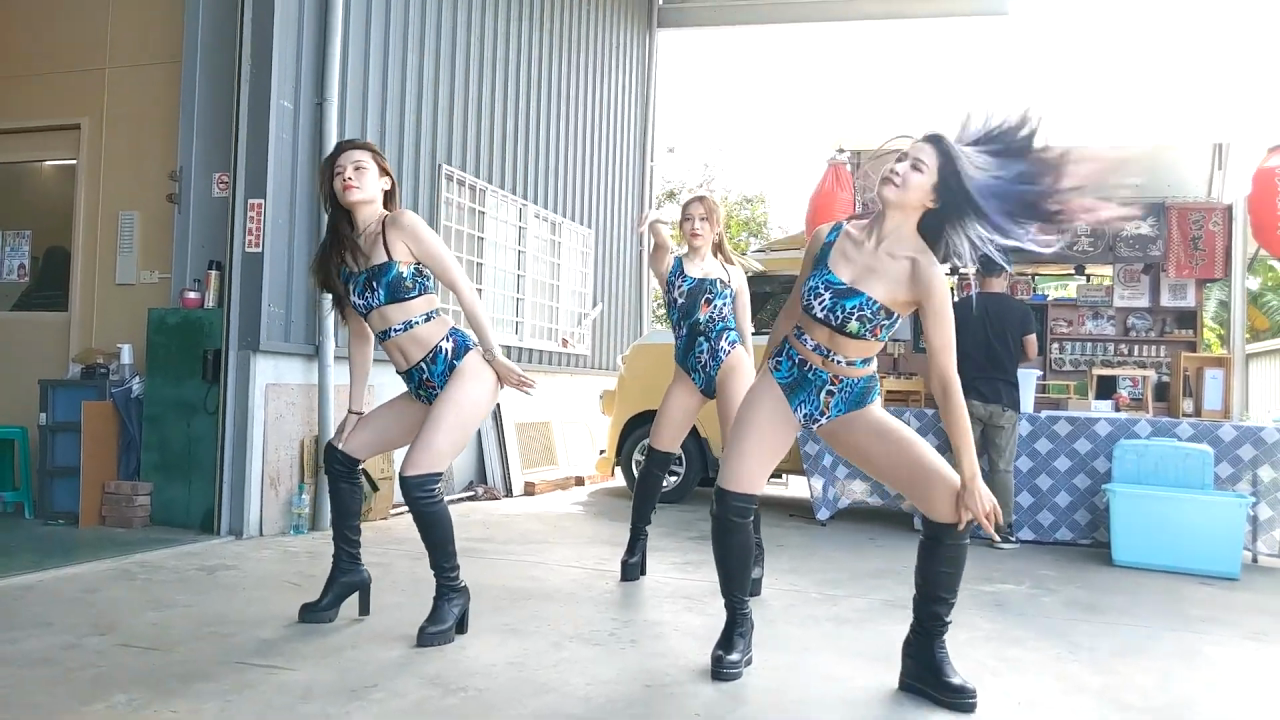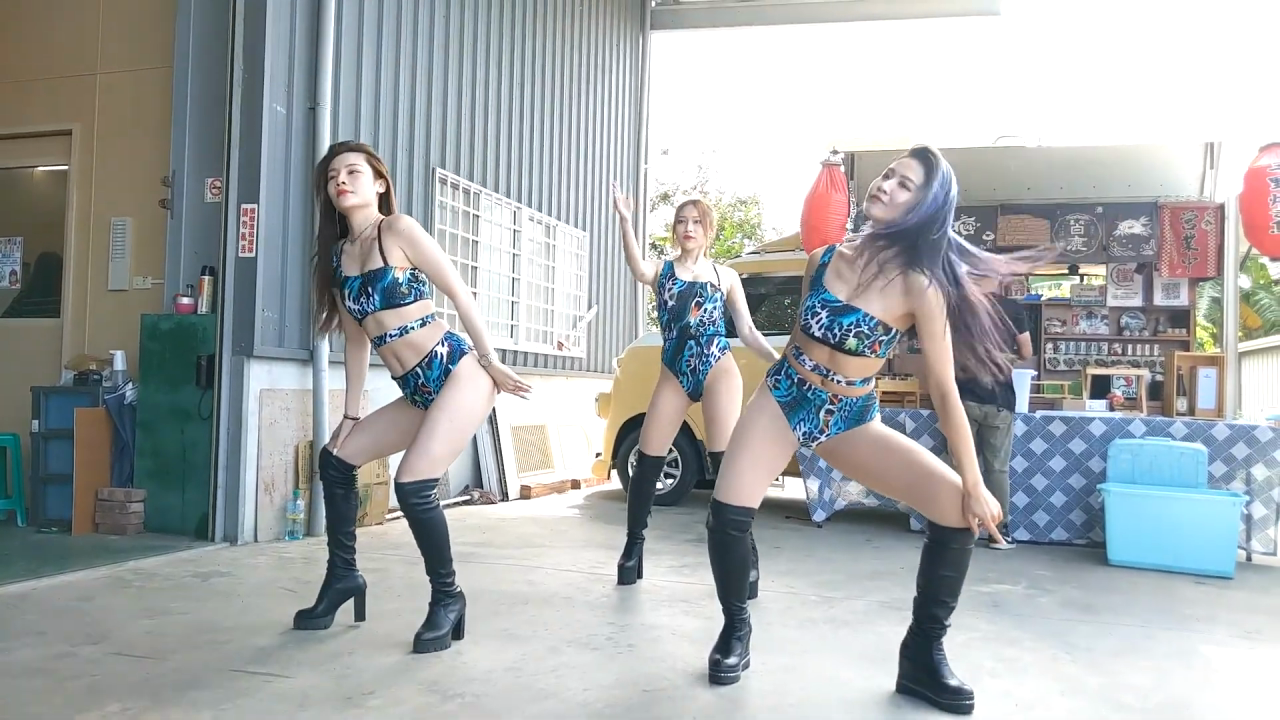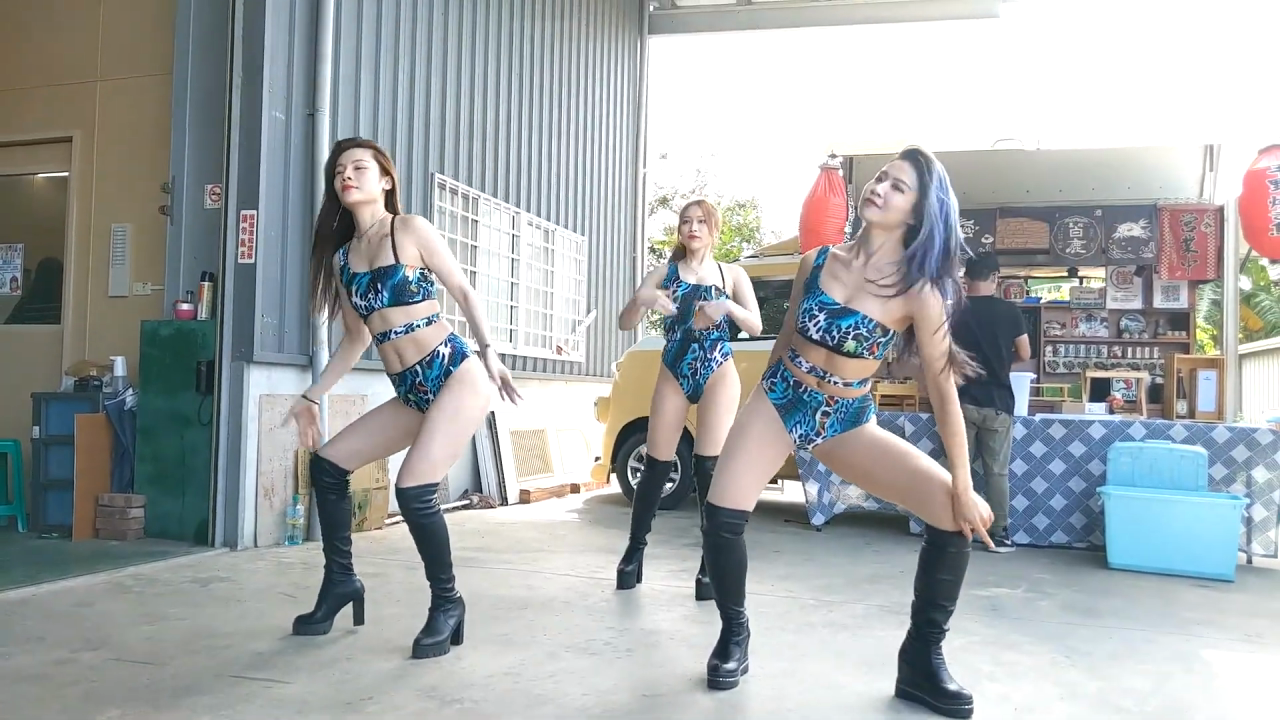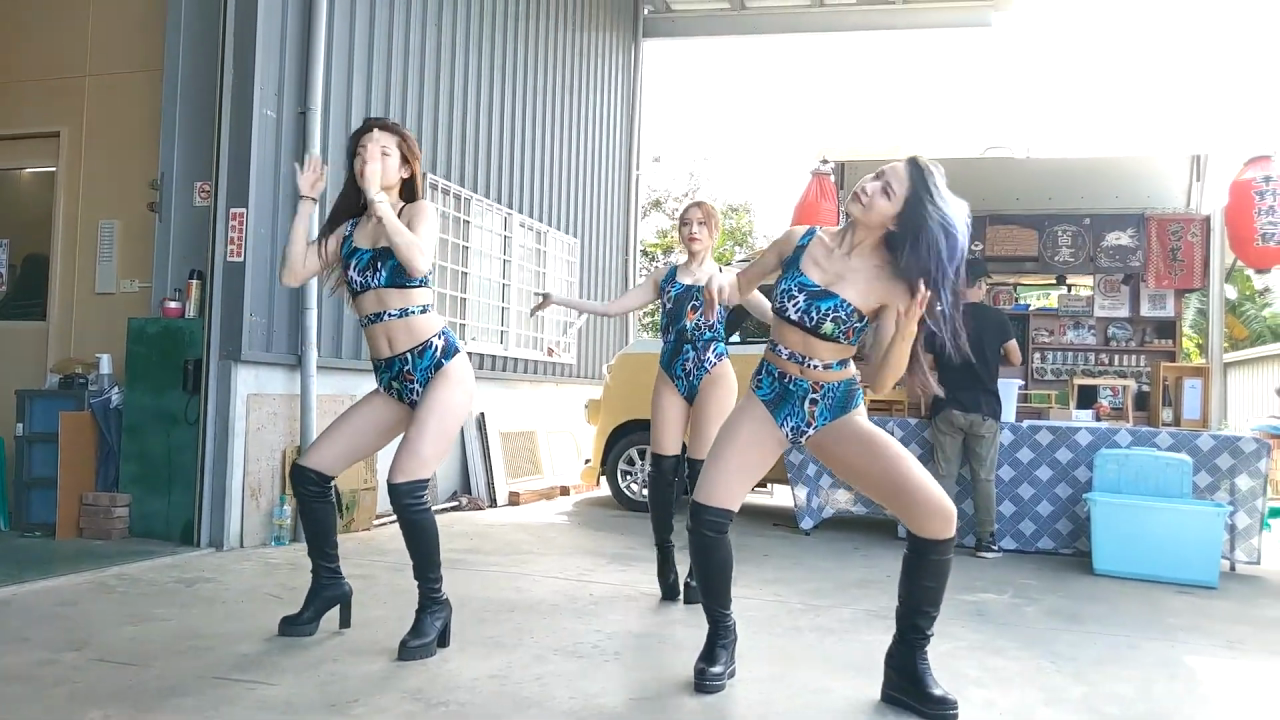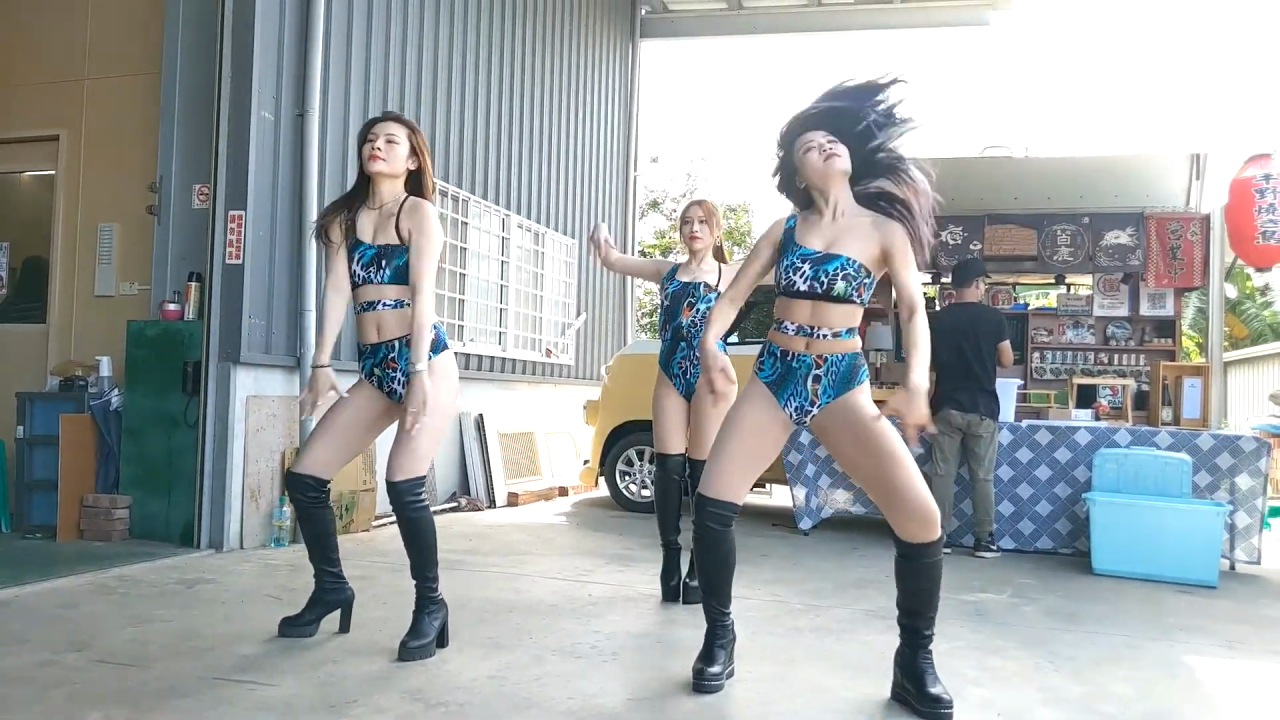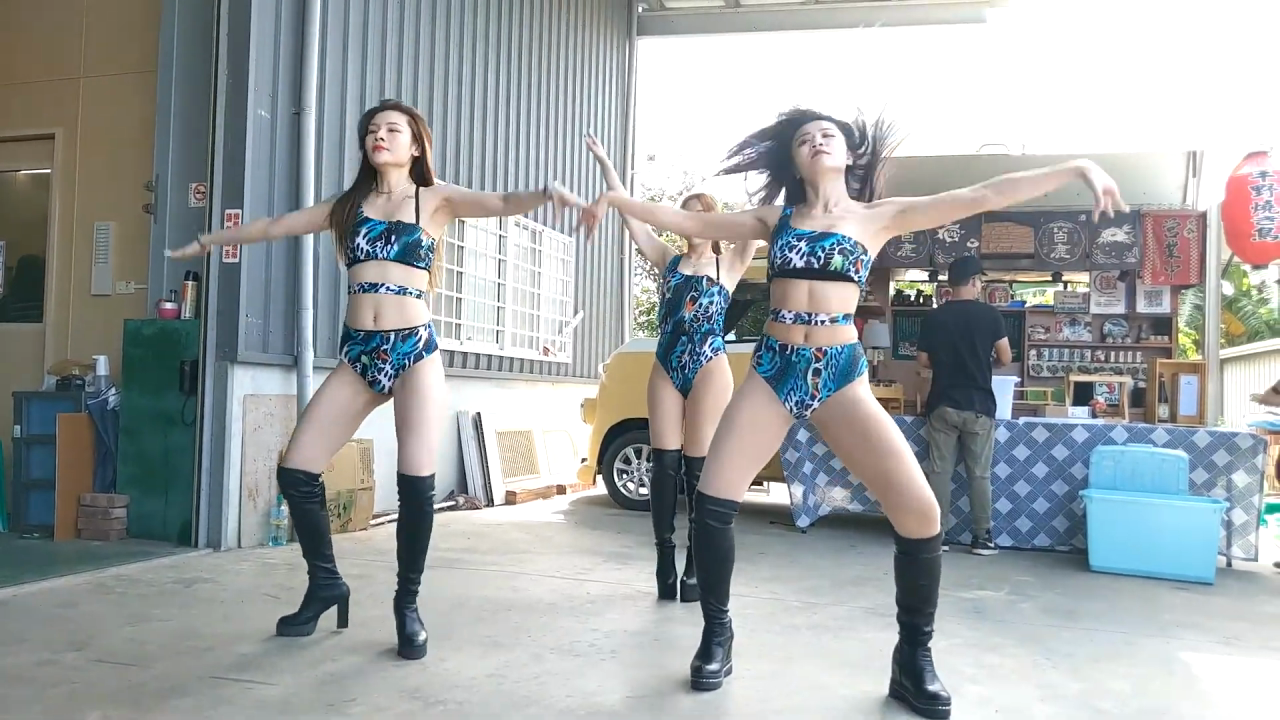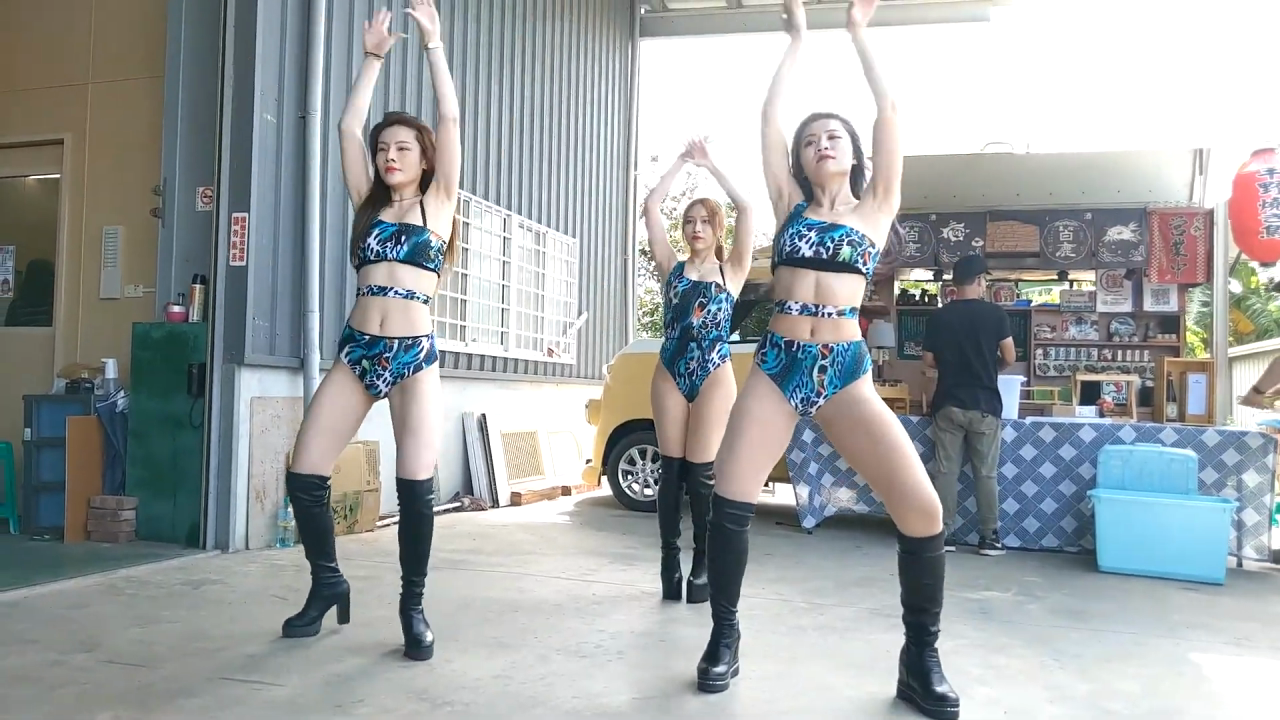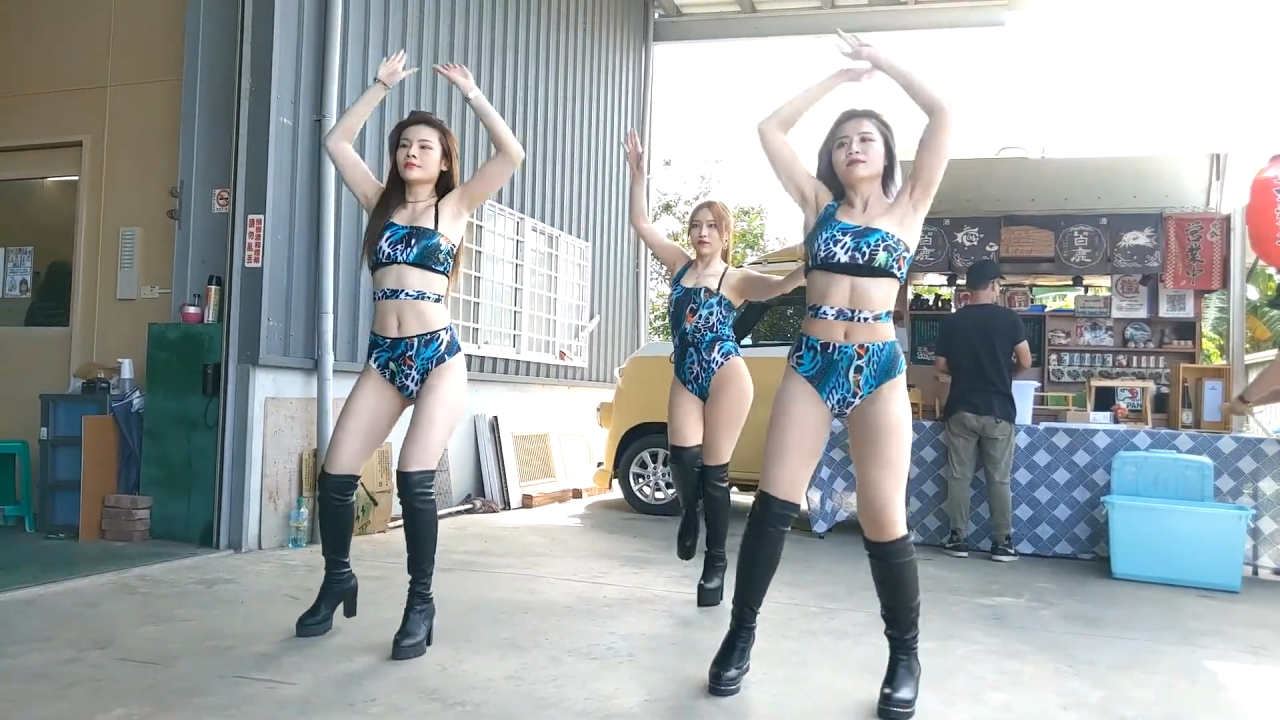
dt=0.2s
person 1, frame 1
left shoulder: (924, 272)
right shoulder: (828, 235)
left elbow: (945, 377)
left wrist: (972, 477)
right wrist: (765, 372)
left hip: (853, 399)
right hip: (785, 378)
left knee: (952, 503)
right knee: (731, 497)
left ankle: (923, 653)
right ankle: (737, 623)
person 1, frame 2
left shoulder: (920, 287)
right shoulder: (824, 259)
left elbow: (943, 389)
left wrist: (976, 484)
left hip: (852, 419)
right hip: (783, 397)
left knee: (958, 508)
right knee: (728, 511)
left ankle: (922, 655)
right ankle: (735, 628)
person 1, frame 3
left shoulder: (919, 291)
right shoulder: (817, 260)
left elbow: (943, 389)
left wrist: (964, 487)
right wrist: (767, 394)
left hip: (848, 421)
right hip: (778, 401)
left knee: (953, 512)
right knee: (722, 513)
left ankle: (921, 659)
right ankle: (734, 632)
person 1, frame 4
left shoulder: (895, 281)
right shoulder: (799, 240)
left elbow: (886, 381)
right elbow: (745, 283)
left wrist: (904, 326)
right wrist: (724, 281)
left hip: (838, 410)
right hip: (771, 396)
left knee: (936, 515)
right knee: (708, 510)
left ankle: (907, 664)
right ankle: (721, 636)
person 1, frame 5
left shoulder: (887, 231)
right shoulder: (785, 228)
left elbow: (914, 313)
right elbow: (732, 294)
left wrist: (916, 380)
right wrist: (710, 345)
left hip: (842, 384)
right hip: (775, 377)
left knee: (920, 516)
right knee: (713, 501)
left ankle: (915, 662)
right ankle: (719, 635)
person 1, frame 6
left shoulder: (881, 215)
right shoulder: (776, 214)
left elbow: (976, 196)
right elbow: (696, 224)
left wrist: (1072, 168)
right wrist: (622, 201)
left hip: (842, 376)
right hip: (773, 370)
left knee: (920, 512)
right knee: (713, 498)
left ankle: (913, 662)
right ankle: (716, 634)
person 1, frame 7
left shoulder: (875, 209)
right shoulder: (791, 205)
left elbow: (889, 116)
right elbow: (771, 117)
left hip: (845, 373)
right hip: (777, 367)
left knee: (923, 510)
right knee: (729, 502)
left ankle: (920, 659)
right ankle: (724, 636)
person 1, frame 8
left shoulder: (906, 208)
right shoulder: (820, 205)
left elbow: (943, 115)
right elbow: (771, 129)
left wrist: (880, 62)
right wrist: (841, 75)
left hip: (879, 371)
right hip: (811, 367)
left knee: (884, 519)
right knee: (774, 504)
left ankle: (903, 657)
right ankle: (740, 636)
person 2, frame 1
left shoulder: (404, 225)
right shoulder: (341, 253)
left elbow: (461, 286)
right elbow: (360, 336)
left wrist: (495, 355)
right wrist: (355, 408)
left hip: (463, 368)
right hip: (422, 385)
left knee: (417, 479)
right knee: (340, 454)
left ankle: (451, 593)
right ankle: (348, 570)
person 2, frame 2
left shoulder: (399, 230)
right shoulder: (335, 256)
left elbow: (458, 291)
right elbow: (356, 339)
left wrist: (491, 361)
right wrist: (351, 414)
left hip: (458, 373)
right hip: (417, 391)
left knee: (413, 486)
right knee: (335, 459)
left ankle: (447, 600)
right ankle: (342, 576)
person 2, frame 3
left shoulder: (411, 229)
right shoulder: (339, 253)
left elbow: (463, 290)
right elbow: (354, 338)
left wrist: (489, 354)
right wrist: (314, 395)
left hip: (455, 375)
right hip: (412, 392)
left knee: (413, 490)
right knee: (327, 463)
left ankle: (446, 604)
right ankle: (340, 581)
person 2, frame 4
left shoulder: (416, 213)
right shoulder: (344, 230)
left elbow: (418, 263)
right elbow: (293, 275)
left wrist: (376, 197)
right wrist: (307, 199)
left hip: (439, 366)
right hip: (391, 379)
left knee: (405, 484)
right knee: (309, 469)
left ankle: (433, 606)
right ankle: (328, 585)
person 2, frame 5
left shoulder: (420, 211)
right shoulder: (341, 219)
left elbow: (421, 293)
right elbow: (336, 293)
left wrist: (419, 369)
right wrist: (321, 365)
left hip: (425, 360)
right hip: (373, 369)
left knee: (404, 483)
right knee: (304, 475)
left ankle: (431, 606)
right ankle: (331, 586)
person 2, frame 6
left shoulder: (434, 199)
right shoulder: (348, 205)
left elbow: (496, 202)
right elbow: (282, 223)
left wrist: (544, 194)
right wrist: (213, 239)
left hip: (414, 352)
right hip: (358, 355)
left knee: (417, 477)
right knee: (295, 470)
left ankle: (408, 601)
right ankle: (325, 583)
person 2, frame 7
left shoulder: (439, 203)
right shoulder: (368, 205)
left elbow: (450, 121)
right elbow: (349, 127)
right wrist: (374, 56)
left hip: (415, 360)
right hip: (357, 356)
left knee: (417, 485)
right knee: (304, 475)
left ankle: (413, 603)
right ankle: (327, 582)
person 2, frame 8
left shoulder: (455, 205)
right shoulder: (381, 203)
left elbow: (513, 155)
right elbow: (337, 143)
left wrist: (468, 88)
right wrist: (382, 85)
left hip: (439, 355)
right hip: (385, 359)
left knee: (414, 478)
right knee: (334, 474)
left ankle: (421, 603)
right ankle: (337, 582)
person 3, frame 1
left shoulder: (733, 273)
right shoulder: (670, 266)
left elbow: (745, 334)
right elbow: (660, 251)
left wrist: (753, 379)
right wrist: (658, 228)
left hip: (730, 367)
right hip: (687, 372)
right knee: (656, 458)
left ankle: (753, 553)
right ankle: (637, 543)
person 3, frame 2
left shoulder: (727, 276)
right shoulder: (661, 270)
left elbow: (748, 332)
right elbow: (640, 270)
left wrist: (776, 358)
right wrist: (626, 223)
left hip: (718, 370)
right hip: (673, 374)
left knee: (723, 460)
right knee: (647, 459)
left ankle: (745, 555)
right ankle: (633, 546)
person 3, frame 3
left shoulder: (732, 274)
right shoulder: (662, 275)
left elbow: (754, 325)
right elbow: (625, 323)
left wrist: (729, 307)
right wrist: (644, 303)
left hip: (718, 375)
right hip: (673, 376)
left knee: (709, 466)
right knee: (656, 465)
left ankle: (712, 562)
right ankle: (635, 550)
person 3, frame 4
left shoulder: (730, 277)
right shoulder: (665, 276)
left elbow: (769, 313)
right elbow: (613, 307)
right wrist: (563, 300)
left hip: (714, 375)
right hip: (671, 377)
left knee: (702, 469)
right knee: (663, 468)
right ankle: (664, 554)
person 3, frame 5
left shoulder: (731, 273)
right shoulder: (667, 271)
right elbow: (610, 259)
right wrist: (601, 240)
right hip: (670, 377)
left knee: (701, 470)
right knee: (668, 470)
left ankle: (699, 567)
right ankle: (671, 559)
person 3, frame 6
left shoulder: (729, 265)
right shoulder: (667, 261)
right elbow: (628, 214)
right wrist: (605, 163)
left hip: (708, 371)
right hip: (666, 370)
left knee: (697, 465)
right knee: (665, 461)
left ankle: (697, 564)
right ankle: (665, 557)
person 3, frame 7
left shoulder: (733, 271)
right shoulder: (671, 266)
left elbow: (745, 209)
right elbow: (650, 206)
left wrist: (713, 165)
right wrist: (681, 162)
left hip: (714, 377)
right hip: (670, 375)
left knee: (700, 470)
right knee: (671, 468)
left ankle: (702, 564)
right ankle: (670, 559)
person 3, frame 8
left shoulder: (737, 278)
right shoulder: (679, 264)
left elbow: (779, 284)
right elbow: (640, 221)
left wrist: (808, 268)
right wrist: (638, 170)
left hip: (727, 377)
right hip: (686, 379)
left knee: (714, 470)
right knee: (683, 459)
left ankle: (715, 566)
right ankle: (691, 514)
person 4, frame 1
left shoulder: (960, 307)
right shoulder: (1019, 309)
right elbow: (1031, 354)
left hip: (968, 396)
right hip: (1003, 398)
right knee: (1002, 467)
right ankle: (1003, 530)
person 4, frame 2
right shoulder: (1011, 309)
right elbow: (1026, 353)
left hip: (962, 397)
right hip: (998, 400)
right knee: (998, 468)
right ankle: (999, 533)
person 4, frame 3
left shoulder: (953, 312)
right shoulder: (1009, 311)
right elbow: (1024, 354)
left hip: (962, 401)
right hip: (997, 402)
right knee: (997, 471)
right ankle: (999, 534)
person 4, frame 4
right shoulder: (996, 318)
left elbow: (929, 362)
right elbow: (1015, 359)
left hip: (948, 407)
right hip: (984, 408)
left knee: (944, 473)
right knee: (984, 476)
right ankle: (986, 540)
person 4, frame 5
left shoulder: (938, 319)
right shoulder: (993, 317)
left elbow: (927, 362)
right elbow: (1006, 361)
left hip: (946, 407)
right hip: (982, 408)
left knee: (942, 474)
right knee: (982, 476)
left ankle: (940, 536)
right ankle: (984, 539)
person 4, frame 6
left shoulder: (934, 317)
right shoulder: (989, 314)
left elbow: (923, 360)
right elbow: (1005, 358)
left hip: (942, 402)
right hip: (979, 403)
left knee: (939, 470)
right knee: (979, 473)
left ankle: (938, 534)
right ankle: (982, 537)
person 4, frame 7
left shoulder: (938, 317)
right shoulder: (995, 313)
left elbow: (929, 361)
right elbow: (1009, 358)
left hip: (948, 404)
right hip: (984, 405)
left knee: (946, 471)
right knee: (986, 474)
left ankle: (945, 533)
right ankle: (989, 537)
person 4, frame 8
left shoulder: (952, 321)
right shoulder: (1009, 319)
left elbow: (941, 365)
right elbow: (1025, 362)
left hip: (961, 409)
right hip: (998, 410)
left knee: (959, 476)
right knee: (999, 479)
left ankle: (958, 538)
right ankle: (1002, 543)
